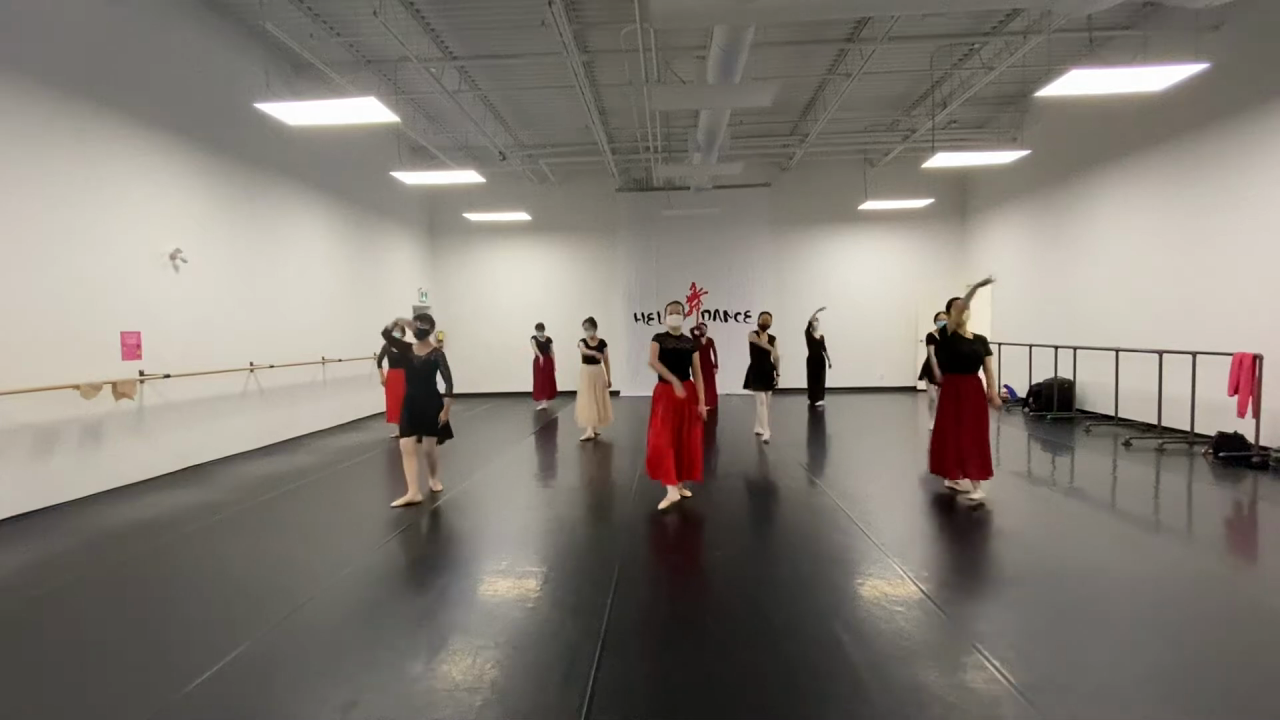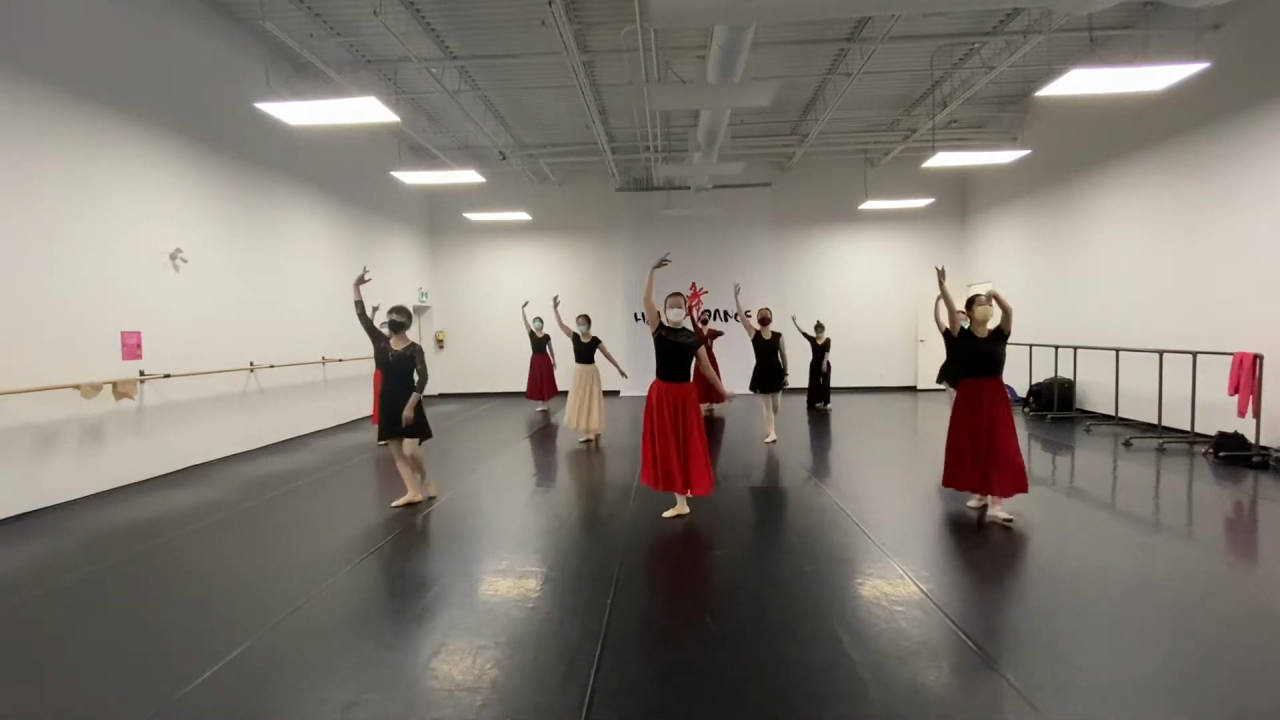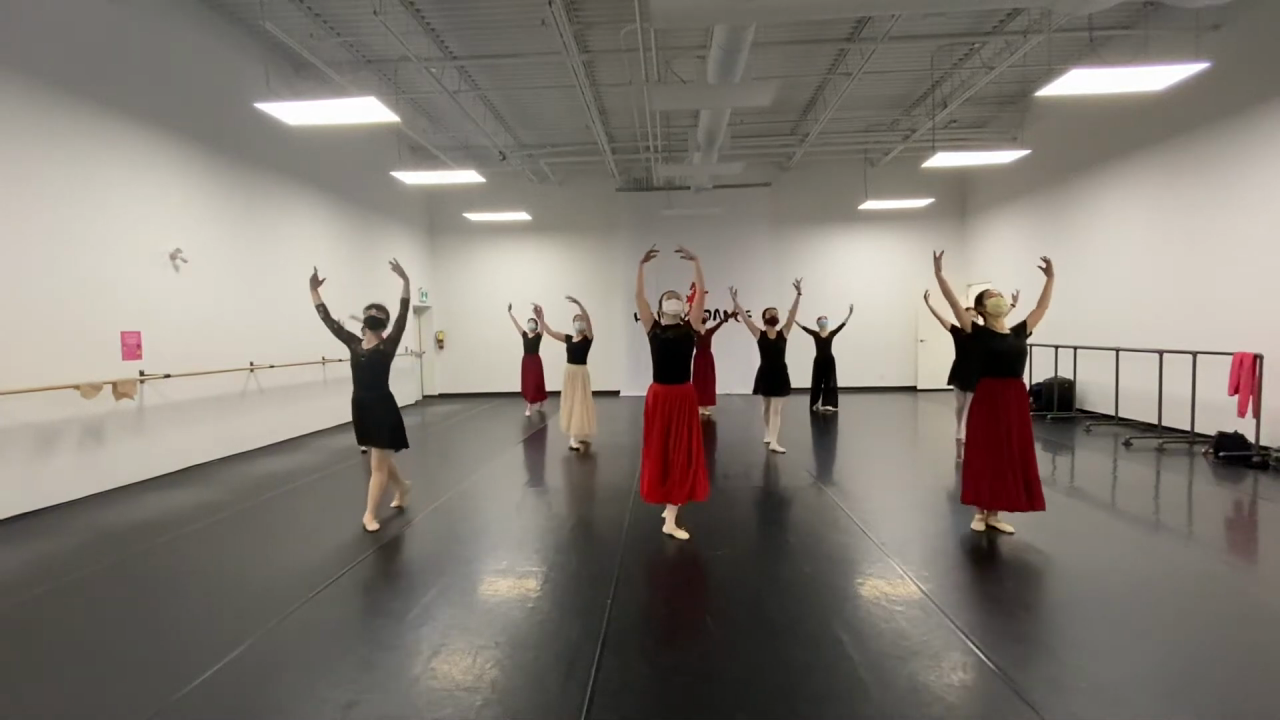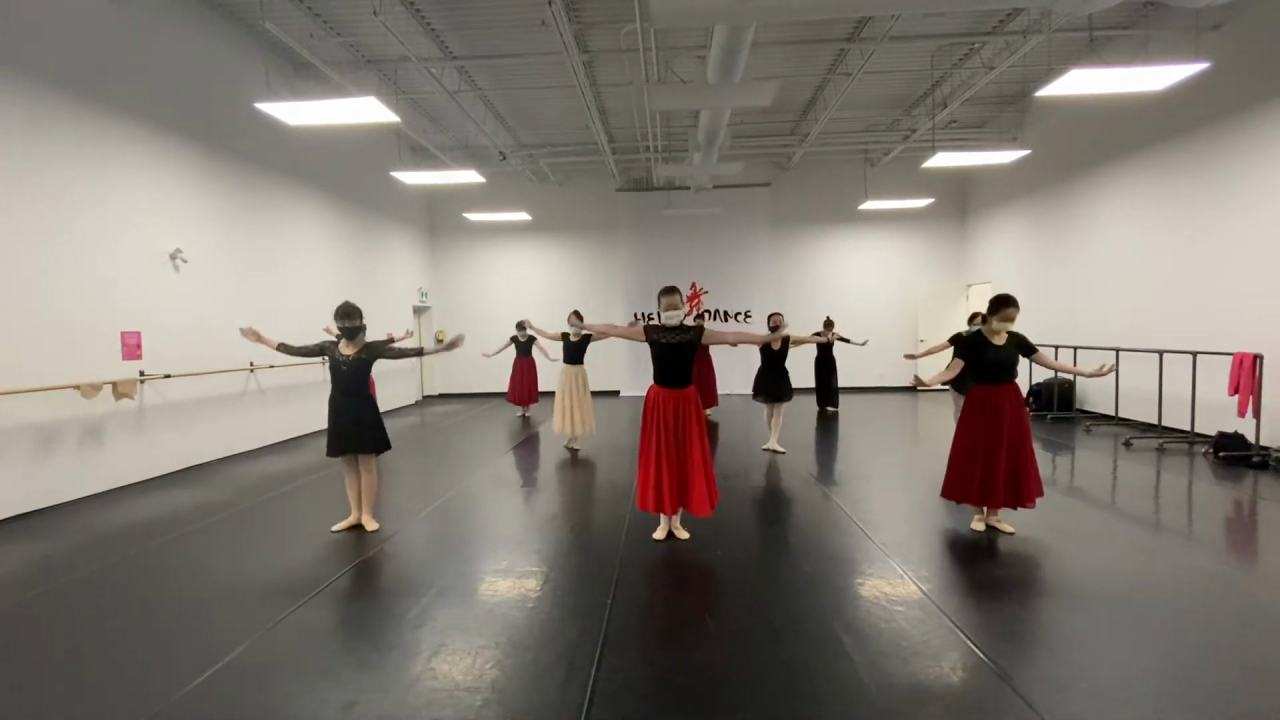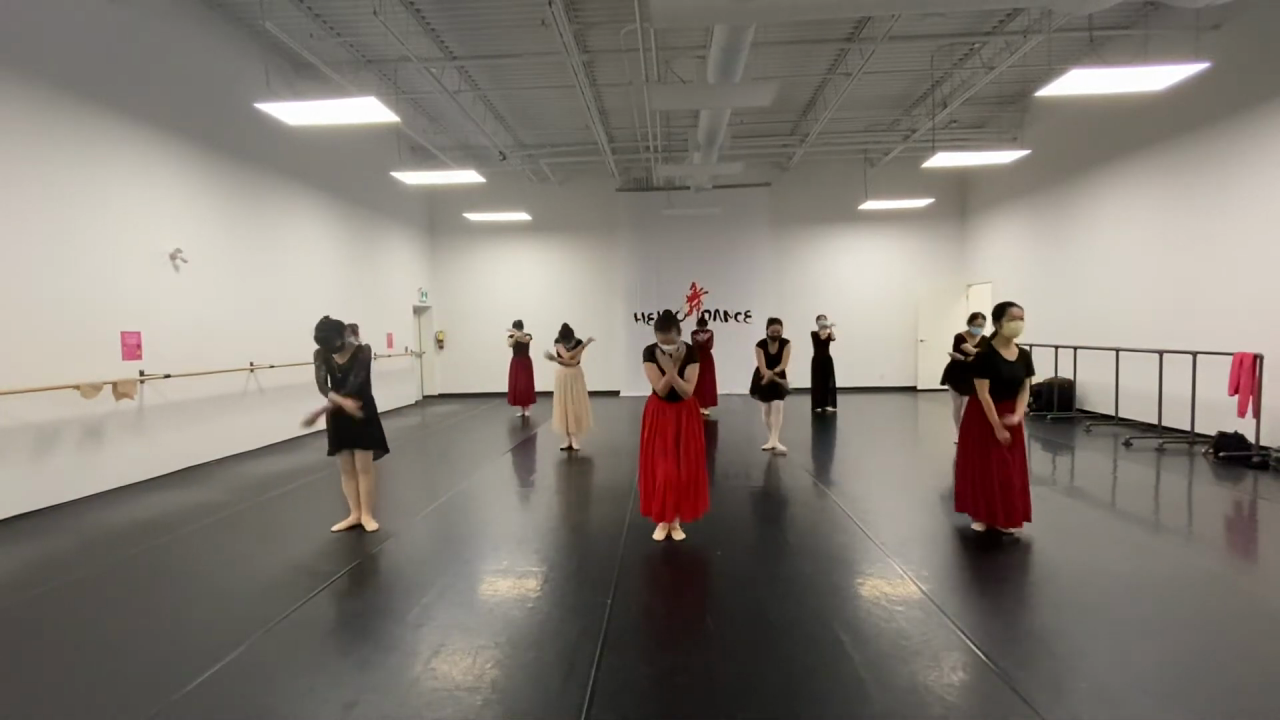
dt=1s
person 1, frame 1
left shoulder: (690, 343)
right shoulder: (658, 339)
left elbow: (697, 374)
right elbow: (652, 362)
left wrist: (701, 401)
right wrist: (674, 381)
left hip: (688, 393)
right hip: (664, 393)
left knee: (687, 442)
right knee: (662, 442)
left ankle: (679, 484)
right ankle: (671, 490)
person 1, frame 2
left shoulder: (693, 337)
right shoulder: (658, 330)
left elbow: (705, 366)
right elbow: (646, 300)
left wrist: (722, 390)
right wrist: (653, 271)
left hip: (685, 394)
right hip: (660, 393)
left knee: (689, 444)
right knee: (665, 446)
left ankle: (688, 489)
right ankle: (680, 500)
person 1, frame 3
left shoulder: (691, 328)
right shoulder: (653, 328)
left elbow: (701, 294)
right elbow: (639, 297)
left wrist: (695, 262)
right wrist: (642, 266)
left hip: (684, 396)
right hip: (658, 396)
left knee: (682, 454)
right knee: (660, 453)
left ankle: (670, 520)
right ankle: (668, 505)
person 1, frame 4
left shoulder: (695, 333)
right shoulder: (651, 332)
left elbow: (733, 338)
right elbow: (615, 330)
left wrist: (770, 338)
right wrist: (583, 326)
left hip: (686, 400)
right hip: (659, 401)
left knee: (686, 459)
right knee: (660, 460)
left ankle: (677, 520)
right ankle: (663, 520)
person 1, frame 5
left shoulder: (691, 353)
right shoulder: (650, 353)
left elbow: (688, 391)
right elbow: (661, 389)
left wrist: (671, 370)
right wrist: (670, 368)
left hip: (685, 413)
right hip: (658, 412)
left knee: (685, 469)
right knee: (661, 469)
left ankle: (676, 520)
right ankle: (662, 521)
person 2, frame 1
left shoulder: (981, 340)
right shoulder: (948, 336)
left elbow: (988, 368)
right elbow: (957, 311)
left wrist: (993, 392)
right wrist: (976, 287)
left hip: (975, 390)
right hip: (953, 390)
left knee: (974, 438)
right knee: (956, 437)
left ankle: (953, 479)
right ankle: (976, 487)
person 2, frame 2
left shoulder: (1000, 335)
right shoulder: (962, 336)
left elbow: (1009, 312)
right elbow: (951, 310)
left wrist: (998, 298)
right wrist: (942, 286)
left hip: (995, 395)
right hip: (969, 395)
left knee: (1000, 449)
right knee: (971, 447)
left ankle: (995, 505)
right ankle: (980, 494)
person 2, frame 3
left shoulder: (1019, 332)
right shoulder: (977, 333)
left elbow: (1042, 307)
right elbow: (953, 303)
left wrist: (1050, 278)
right wrist: (938, 273)
left hip: (1016, 400)
right hip: (988, 399)
left knee: (1011, 458)
right knee: (984, 457)
left ankle: (994, 514)
right ankle: (980, 514)
person 2, frame 4
left shoulder: (1018, 340)
right shoulder: (972, 341)
left elbow: (1049, 362)
right elbow: (953, 369)
left wrist: (1089, 373)
right wrist: (929, 382)
left hip: (1011, 401)
right hip: (981, 403)
left knee: (1008, 457)
right knee: (978, 457)
left ankle: (994, 514)
right ankle: (978, 513)
person 2, frame 5
left shoulder: (1025, 356)
right shoulder: (985, 356)
left elbow: (1025, 391)
right elbow: (984, 395)
left wrist: (1017, 416)
right wrist: (997, 426)
left hip: (1009, 417)
right hip: (982, 418)
left knee: (1012, 472)
right knee: (984, 470)
left ankle: (999, 517)
right ankle: (980, 515)
person 3, frame 1
left shoulder: (437, 353)
right shoulder: (406, 348)
left elbow: (448, 381)
right elbow: (385, 335)
left wrist: (446, 409)
right wrist: (398, 322)
left hip: (431, 403)
right hip: (410, 404)
left knee: (428, 448)
right knee: (407, 449)
left ankle: (433, 478)
right ankle: (413, 493)
person 3, frame 2
left shoulder: (414, 349)
right shoulder: (380, 342)
left elbow: (422, 378)
right elbow: (362, 316)
left wrist: (411, 404)
right wrist: (356, 288)
left hip: (408, 402)
right hip: (387, 402)
left knee: (409, 451)
right knee: (397, 452)
left ankle: (426, 479)
right ankle: (413, 492)
person 3, frame 3
left shoulder: (388, 345)
right shoulder: (354, 343)
left elbow: (403, 315)
right elbow: (327, 319)
left wrist: (405, 282)
right wrist: (314, 291)
left hip: (382, 406)
right hip: (360, 405)
left knee: (378, 463)
right knee: (381, 458)
left ankle: (369, 514)
right ankle: (401, 487)
person 3, frame 4
left shoulder: (371, 349)
right shoulder: (329, 347)
left elbow: (404, 353)
right elbow: (296, 351)
left wrist: (440, 348)
right wrist: (263, 340)
left hip: (363, 410)
right hip: (338, 411)
left knee: (366, 465)
right knee: (348, 465)
left ankle: (368, 515)
right ankle: (355, 514)
person 3, frame 5
left shoulder: (361, 352)
right shoulder: (321, 354)
left elbow: (352, 388)
right elbow: (322, 386)
left wrist: (320, 411)
right wrist: (342, 401)
left hip: (362, 412)
right hip: (338, 414)
left knee: (363, 466)
right knee: (345, 467)
left ankle: (368, 515)
right ankle: (355, 514)
